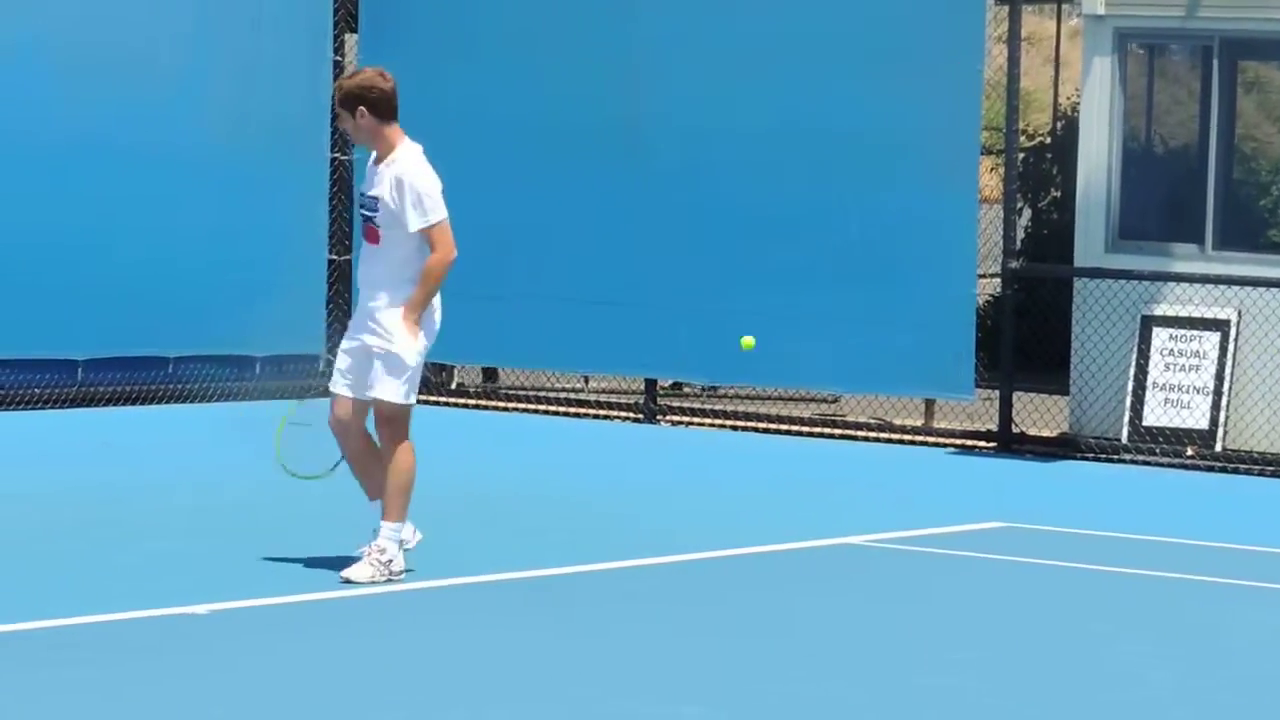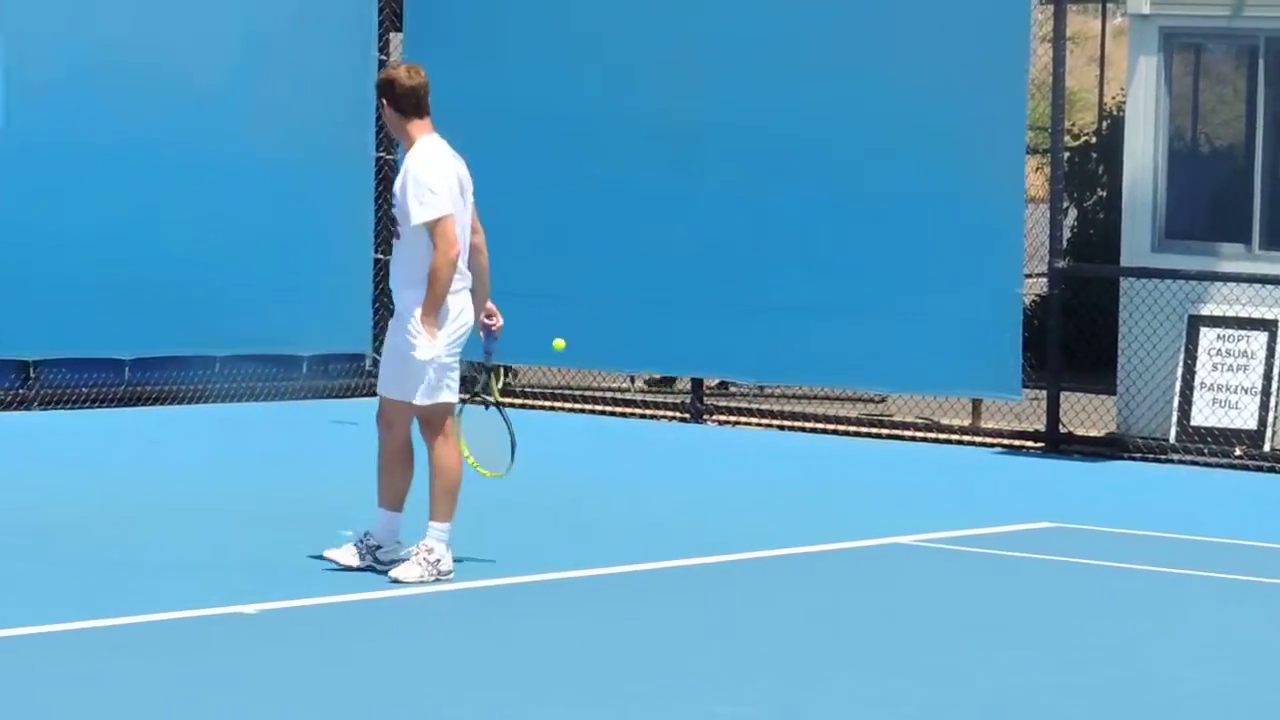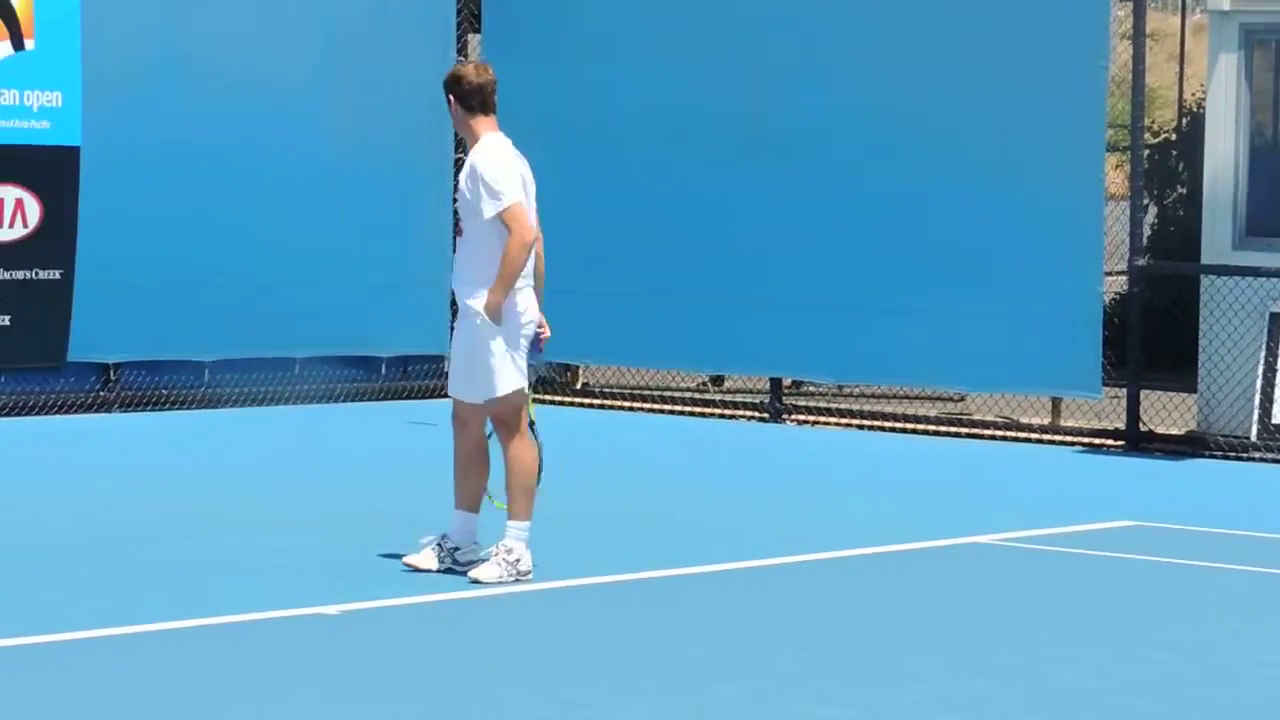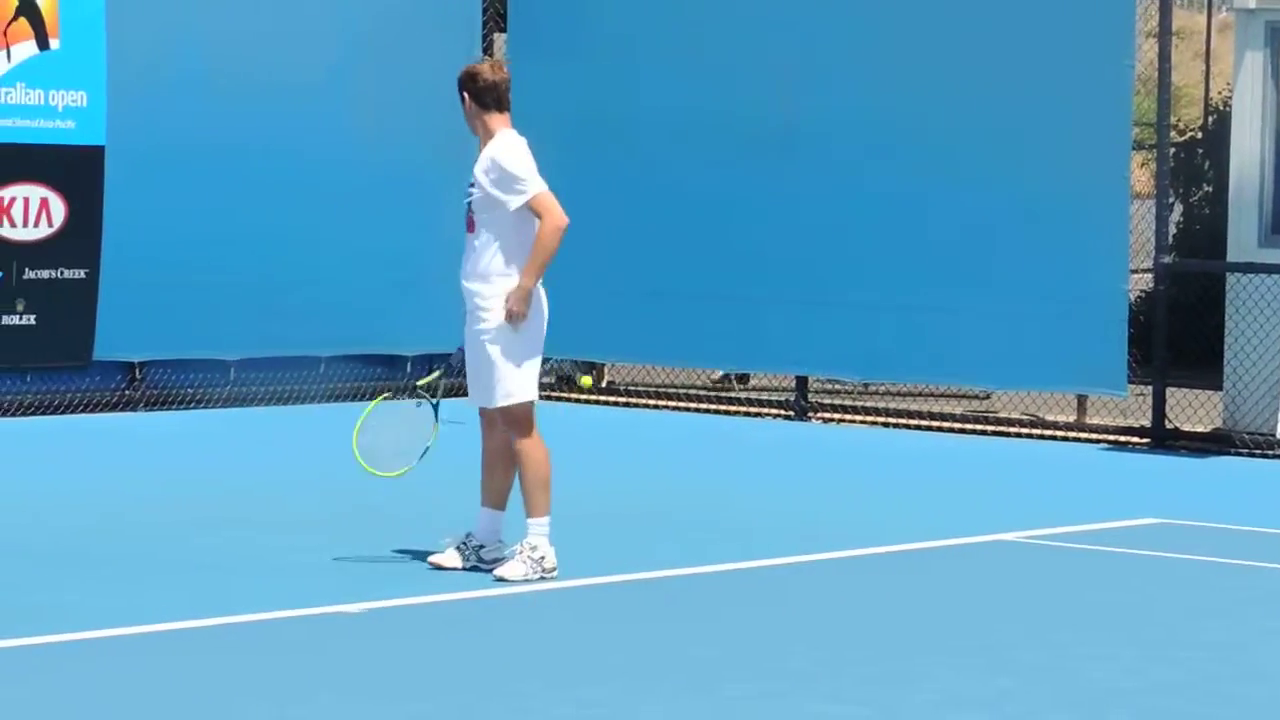
dt=0.3s
person 1, frame 1
left shoulder: (411, 172)
right shoulder: (375, 165)
left elbow: (444, 252)
left wrist: (409, 314)
left hip: (400, 320)
right hip: (368, 316)
left knee: (390, 428)
right knee: (343, 419)
left ankle: (388, 549)
right ankle: (397, 528)
person 1, frame 2
left shoulder: (422, 166)
right shoulder: (442, 158)
left elbow: (448, 249)
right elbow: (476, 238)
left wrist: (431, 316)
right wrist: (482, 301)
left hip: (429, 316)
right hip: (410, 314)
left knee: (436, 427)
right knee: (390, 423)
left ankle: (437, 550)
right ankle: (382, 540)
person 1, frame 3
left shoulder: (487, 160)
right shoulder: (504, 156)
left elbow: (523, 236)
right elbow: (534, 241)
left wrist: (498, 300)
right wrist: (535, 310)
left hip: (495, 312)
right hip: (477, 312)
left knee: (510, 425)
right knee: (466, 425)
left ankle: (516, 550)
right ankle: (459, 541)
person 1, frame 4
left shoulder: (504, 154)
right shoulder: (493, 155)
left elbow: (555, 220)
left wrist: (524, 288)
left hip: (507, 312)
right hip: (487, 311)
left knee: (517, 424)
right knee: (493, 425)
left ankle: (538, 546)
right ankle: (484, 540)
